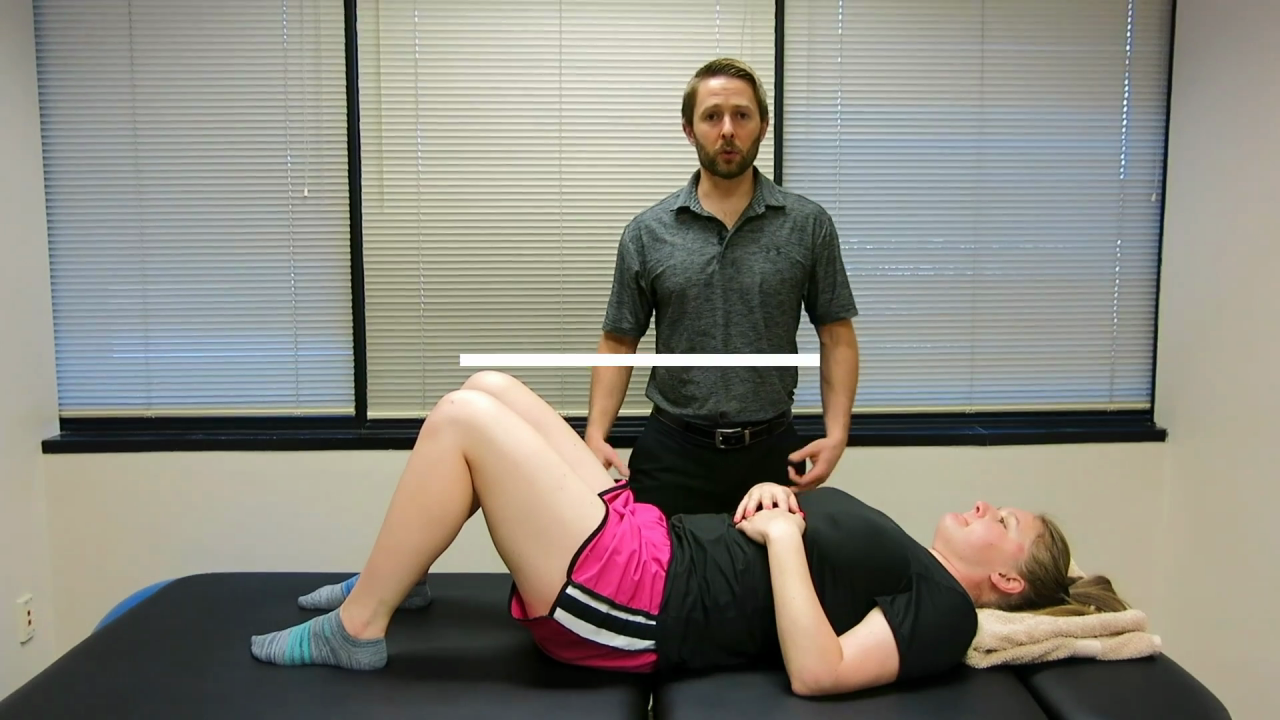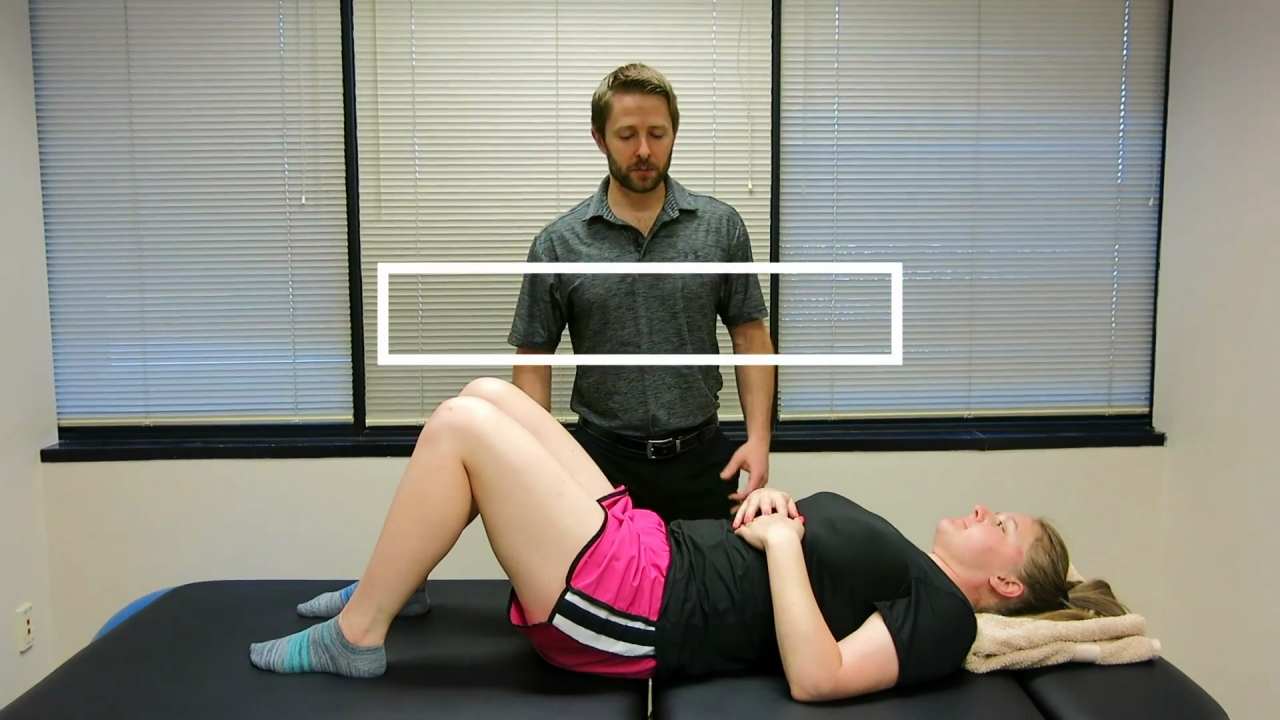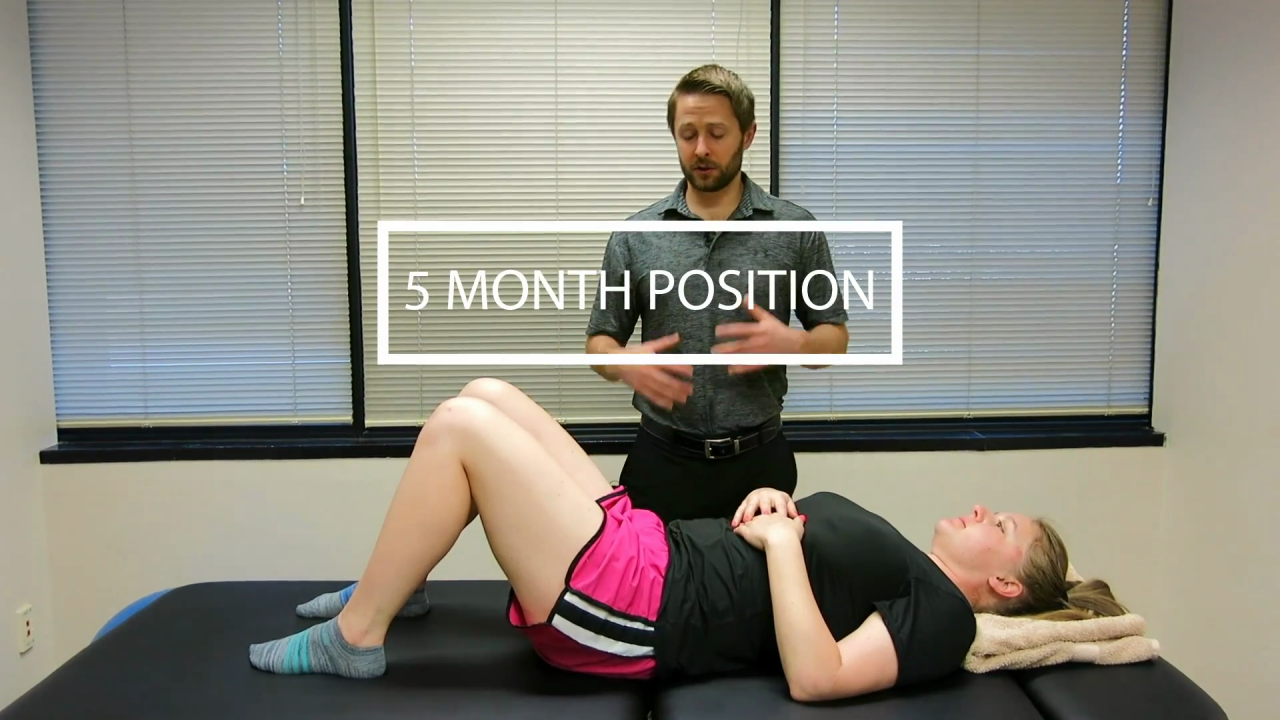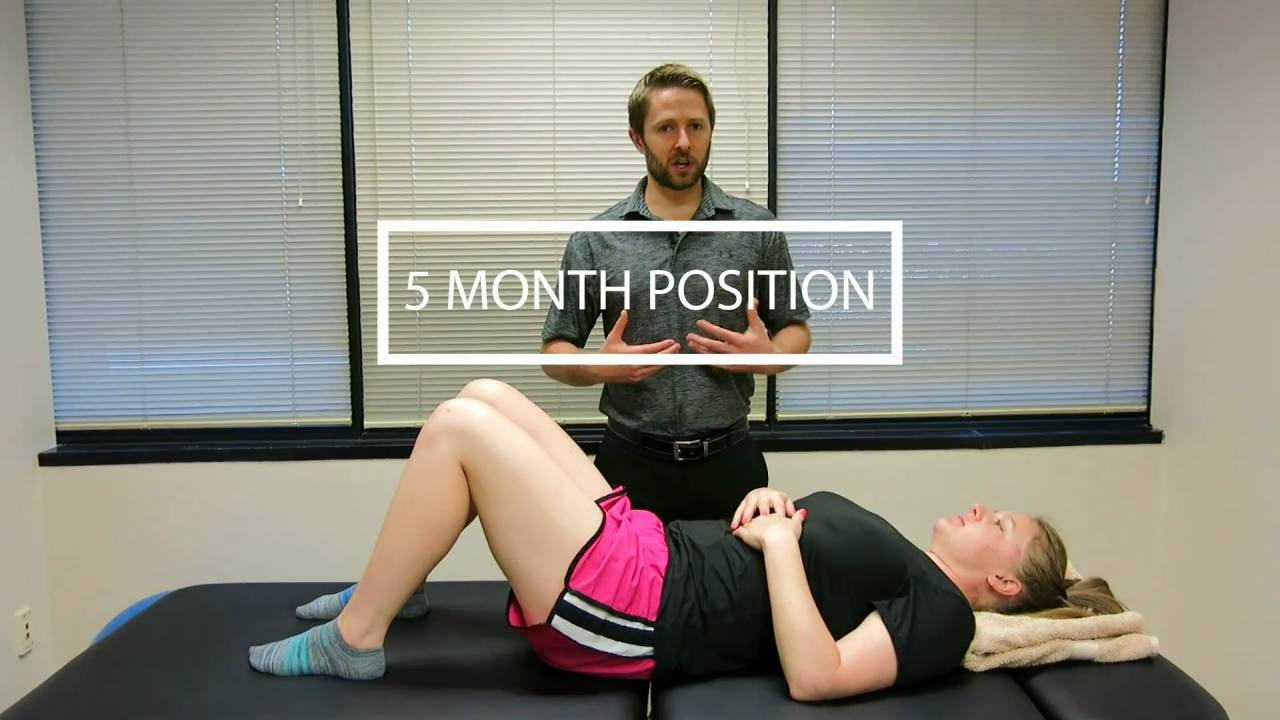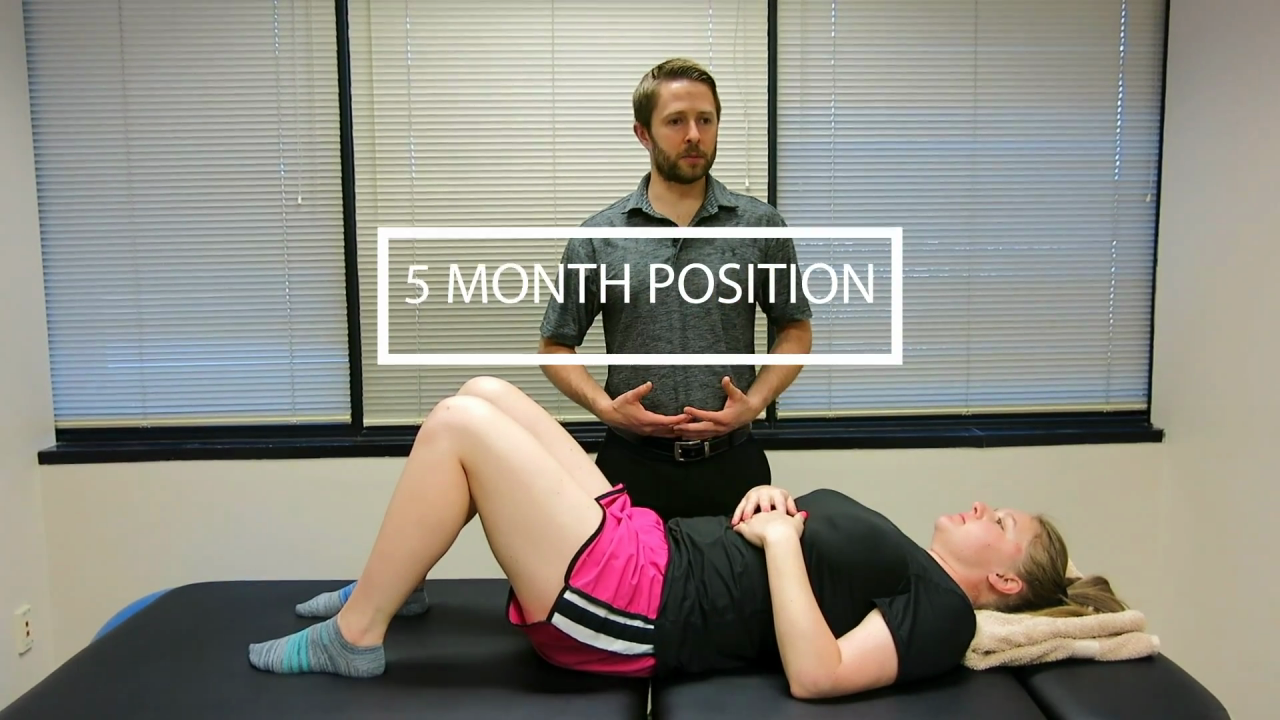
dt=1s
person 1, frame 1
left shoulder: (942, 611)
right shoulder: (909, 565)
left elbow: (816, 673)
left wrist: (783, 536)
right wrist: (773, 497)
left hip: (637, 605)
right hip: (652, 540)
left knee: (462, 418)
right knee: (488, 388)
left ankle: (357, 627)
right ankle: (397, 576)
person 1, frame 2
left shoulder: (941, 617)
right shoulder: (907, 573)
left elbow: (816, 677)
left wrist: (781, 542)
right wrist: (771, 502)
left hip: (633, 611)
right hip: (649, 546)
left knee: (460, 427)
right knee: (487, 396)
left ankle: (357, 635)
right ankle: (398, 581)
person 1, frame 3
left shoulder: (941, 617)
right shoulder: (907, 572)
left elbow: (814, 677)
left wrist: (782, 542)
right wrist: (774, 502)
left hip: (634, 612)
right hip: (649, 545)
left knee: (460, 426)
right knee: (487, 395)
left ankle: (356, 636)
right ankle: (399, 583)
person 1, frame 4
left shoulder: (940, 615)
right shoulder: (904, 569)
left elbow: (813, 676)
left wrist: (778, 541)
right wrist: (770, 502)
left hip: (632, 611)
right hip: (648, 547)
left knee: (458, 428)
right knee: (484, 397)
left ankle: (355, 638)
right ankle: (393, 584)
person 1, frame 5
left shoulder: (941, 613)
right shoulder: (903, 566)
left elbow: (814, 674)
left wrist: (779, 539)
right wrist: (770, 499)
left hip: (633, 610)
right hip: (647, 546)
left knee: (457, 426)
right knee: (482, 394)
left ankle: (354, 635)
right ankle: (393, 581)
person 2, frame 1
left shoulder: (808, 225)
right shoulder: (646, 233)
left elbow: (836, 336)
right elbow: (618, 343)
left wrist: (836, 432)
right wrist: (595, 436)
left hip: (769, 453)
right hip: (672, 451)
person 2, frame 2
left shoulder: (721, 226)
right shoulder: (559, 243)
left elbow: (750, 334)
right elbow: (533, 359)
left wrist: (759, 437)
left hip: (702, 460)
right hip: (604, 462)
person 2, frame 3
left shoulder: (795, 230)
right shoulder: (634, 237)
left elbow: (834, 334)
right elbow: (600, 340)
left wrist: (795, 343)
right wrist: (623, 364)
left hip: (758, 462)
right hip: (663, 461)
person 2, frame 4
left shoulder: (756, 229)
right shoulder: (595, 240)
left elbow: (795, 330)
right elbow: (555, 353)
left wrist: (769, 356)
right wrist: (599, 367)
left hip: (729, 462)
right hip: (633, 464)
person 2, frame 5
left shoulder: (761, 226)
right shoulder: (598, 237)
left elbow: (795, 330)
right elbow: (555, 346)
left wrist: (754, 402)
right wrist: (605, 406)
left hip: (731, 462)
right hip: (634, 464)
